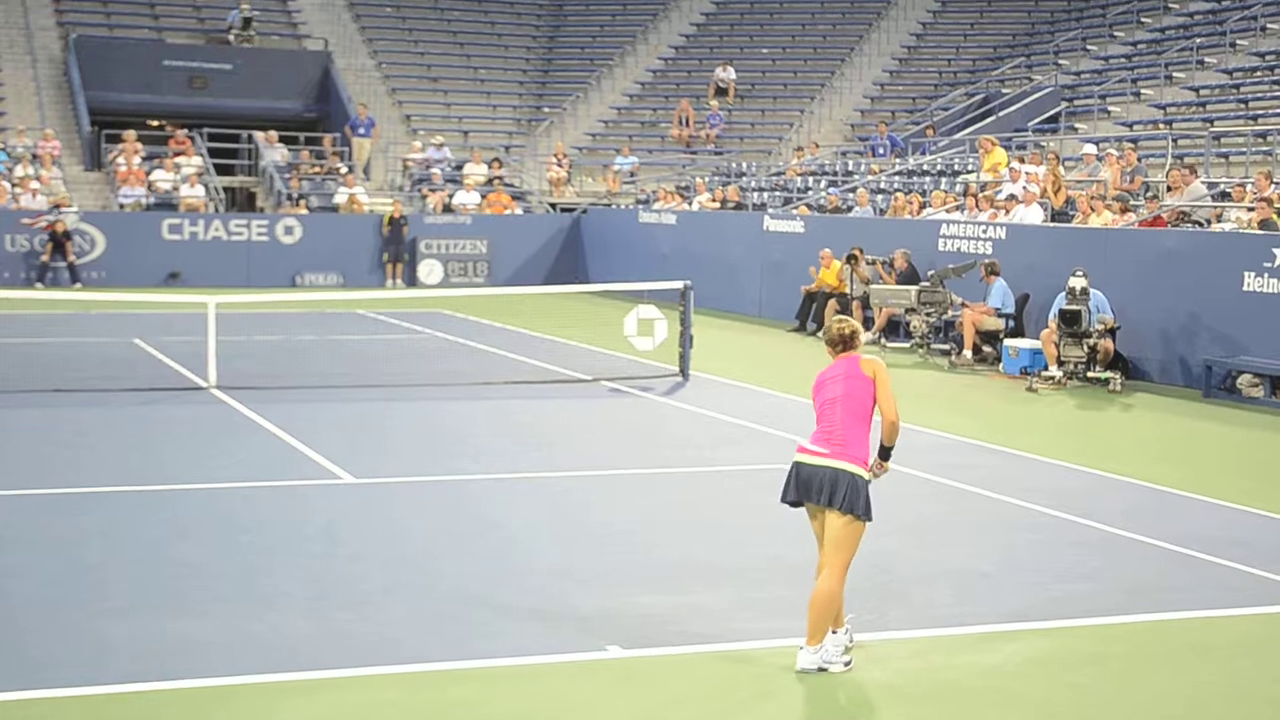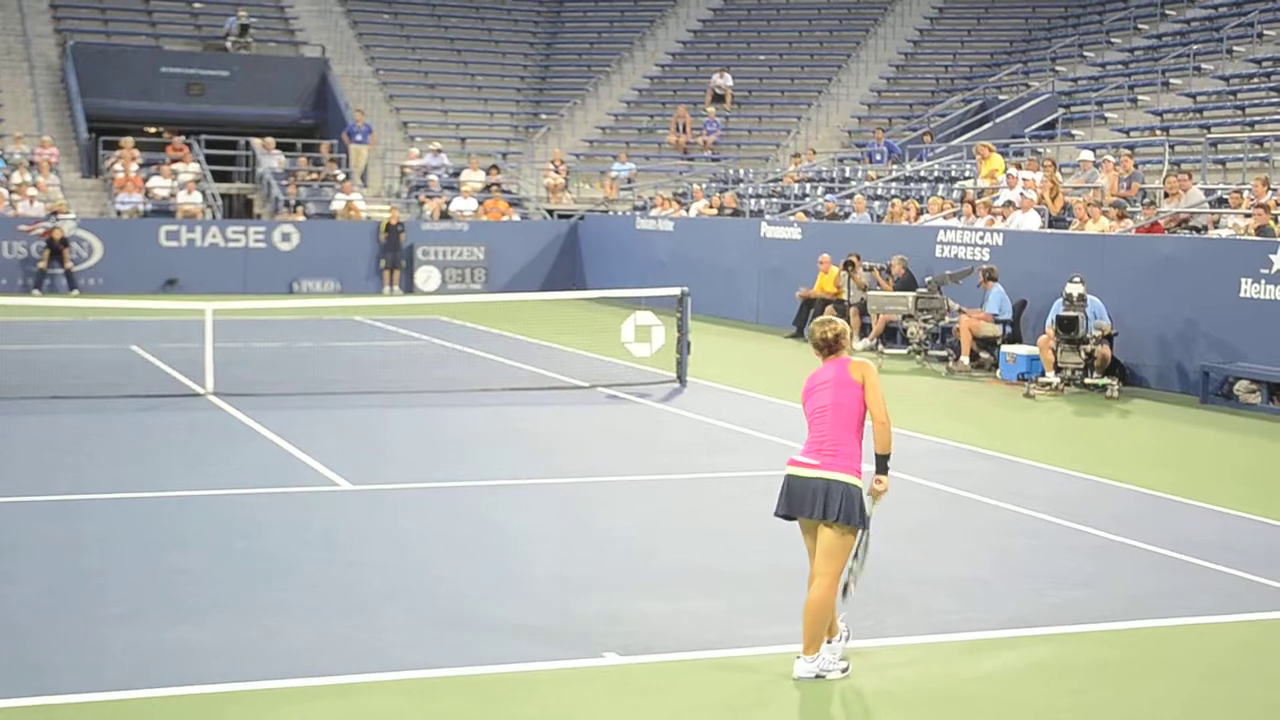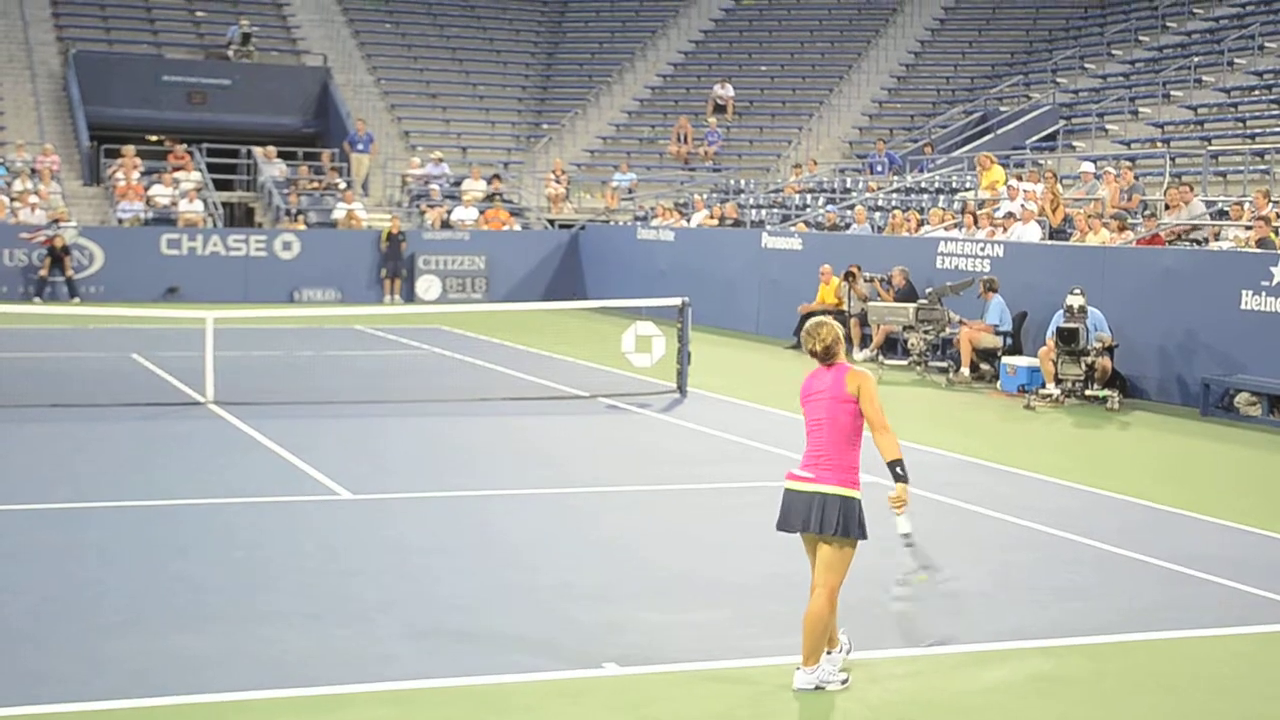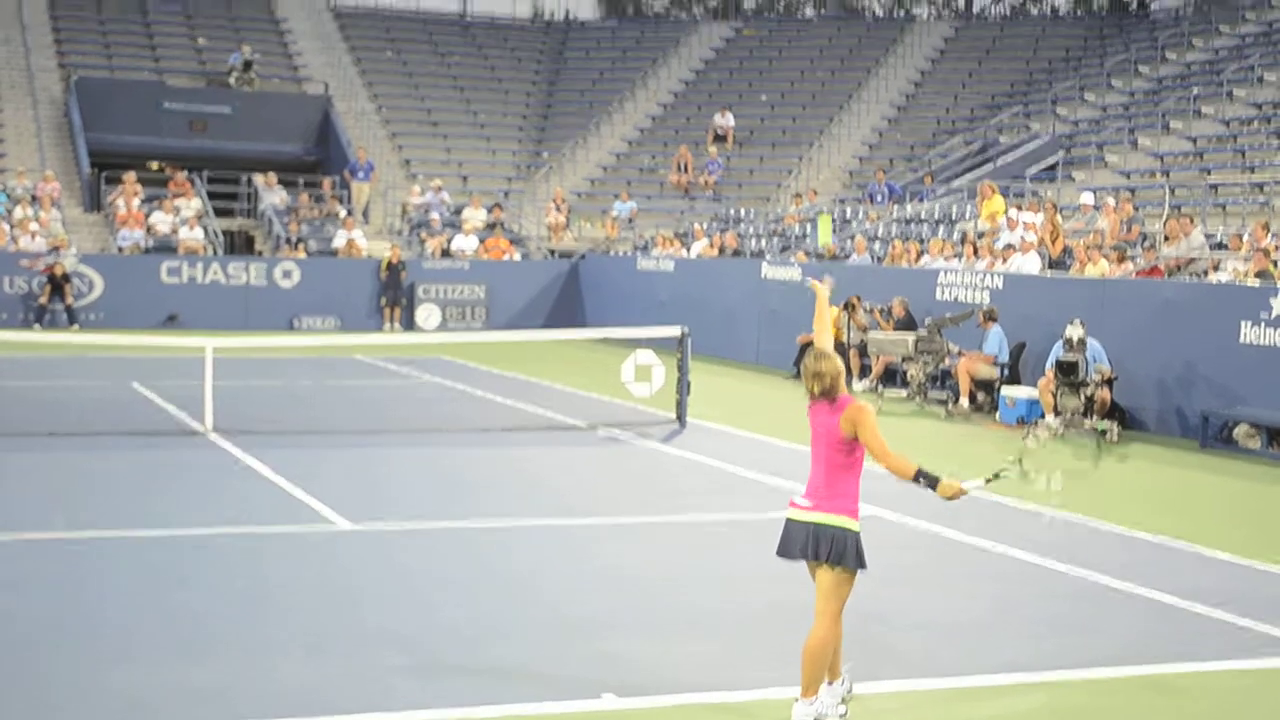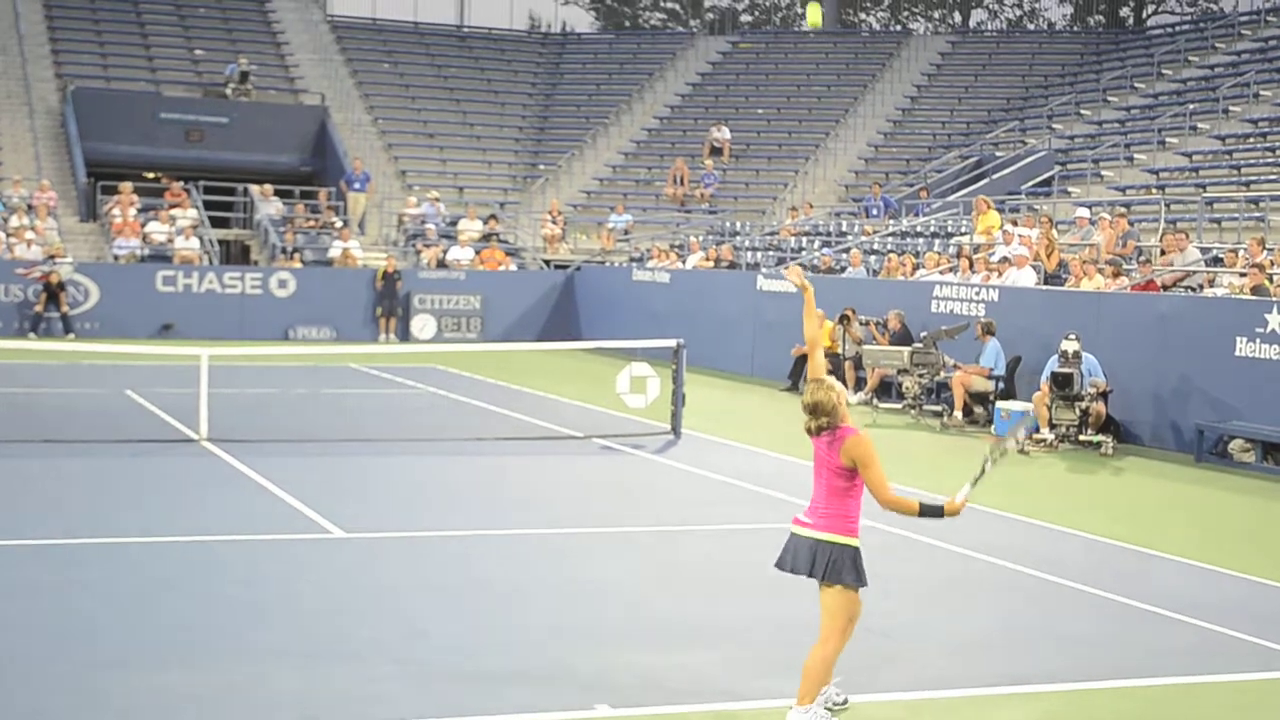
dt=0.3s
person 1, frame 1
left shoulder: (822, 378)
right shoulder: (873, 365)
right elbow: (891, 419)
right wrist: (883, 457)
left hip: (808, 463)
right hip: (844, 472)
left knee: (829, 559)
right knee: (835, 569)
left ankle: (836, 631)
right ankle: (812, 650)
person 1, frame 2
left shoulder: (812, 381)
right shoulder: (862, 368)
right elbow: (880, 420)
right wrist: (882, 471)
left hip: (801, 475)
right hip: (837, 483)
left knee: (821, 571)
right knee: (827, 578)
left ankle: (832, 636)
right ankle: (809, 659)
person 1, frame 3
left shoulder: (808, 383)
right shoulder: (858, 378)
right elbow: (880, 430)
right wrist: (901, 480)
left hip: (801, 488)
right hip: (836, 496)
left knee: (823, 582)
right knee: (825, 589)
left ankle: (832, 647)
right ankle: (809, 669)
person 1, frame 4
left shoulder: (815, 399)
right shoulder: (855, 411)
left elbow: (821, 342)
right elbow: (887, 458)
left wrist: (822, 298)
right wrist: (938, 484)
left hip: (805, 519)
right hip: (834, 527)
left knee: (831, 608)
right knee: (826, 617)
left ankle: (833, 683)
person 1, frame 5
left shoulder: (819, 426)
right shoulder: (856, 442)
left elbow: (814, 345)
right elbow: (887, 499)
left wrist: (808, 293)
right wrist: (941, 509)
left hip: (809, 534)
right hip: (835, 544)
left knee: (847, 615)
right knee: (832, 633)
